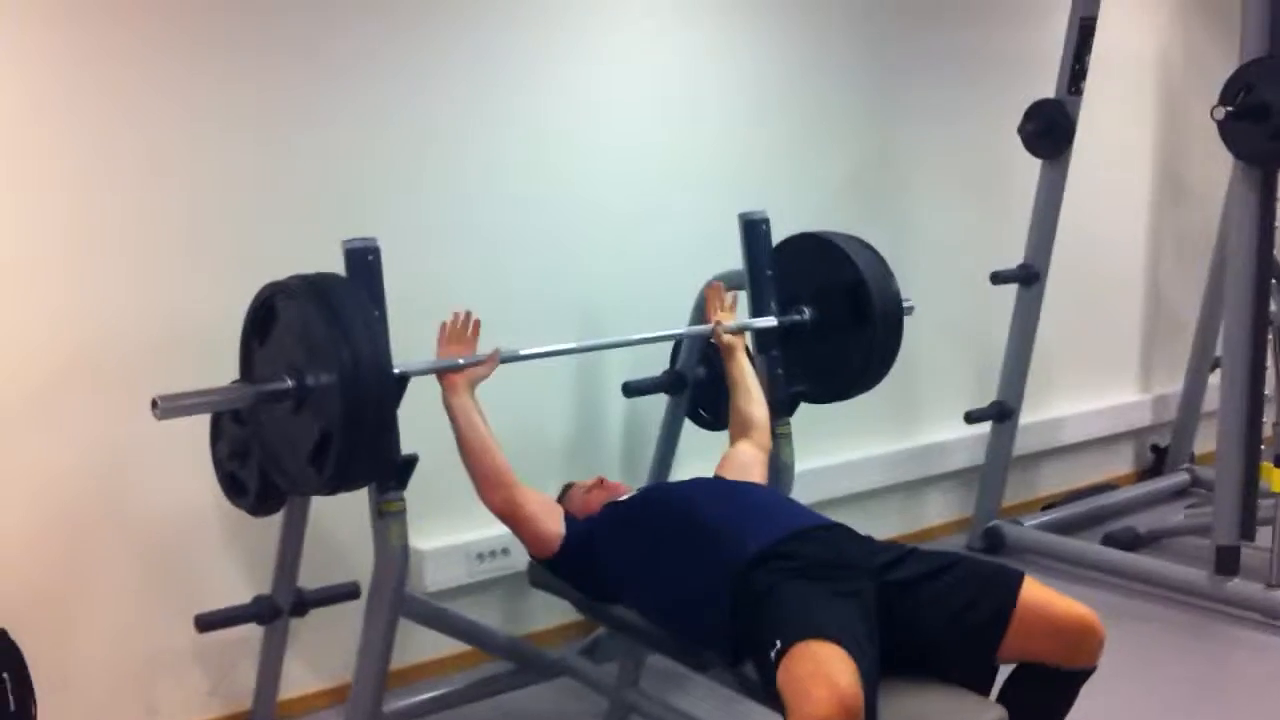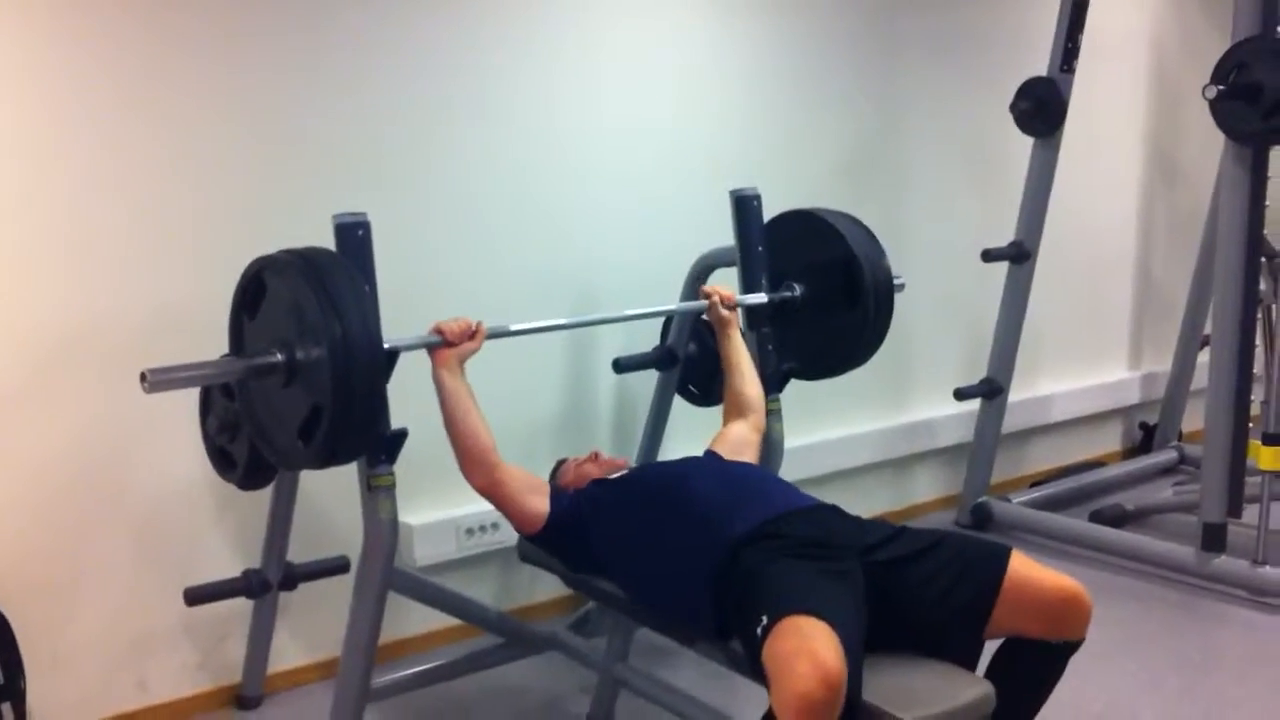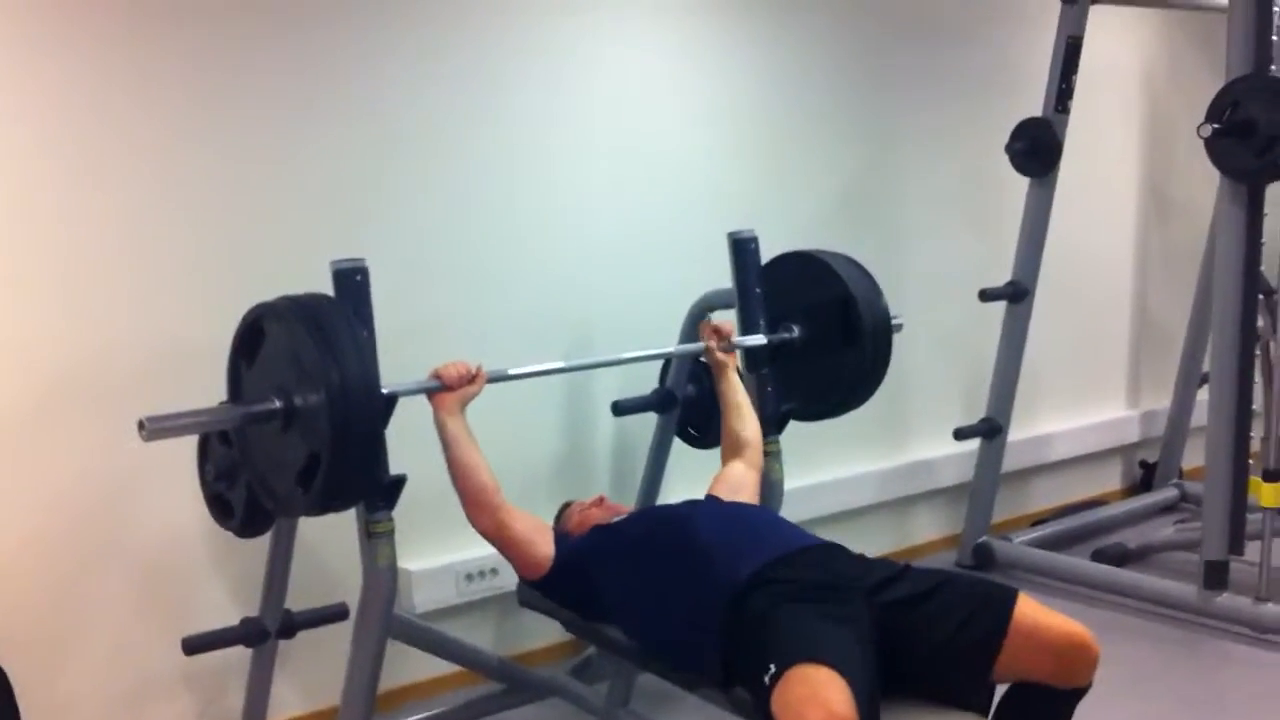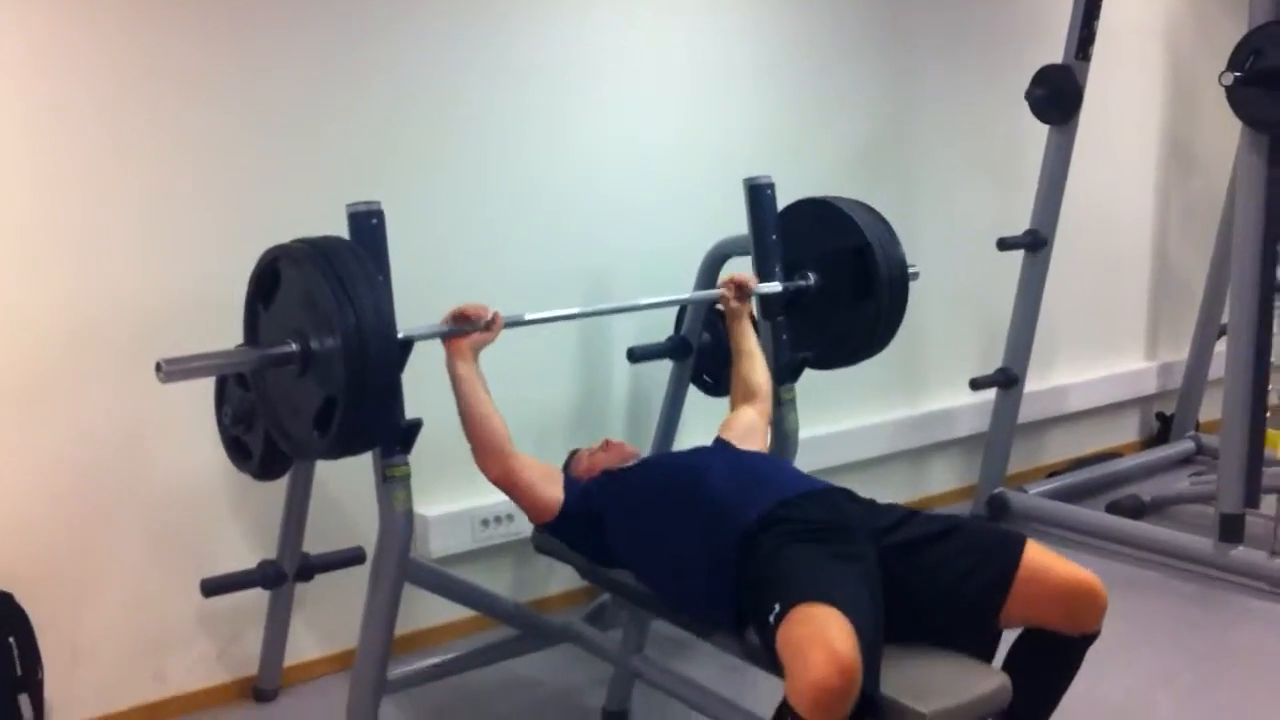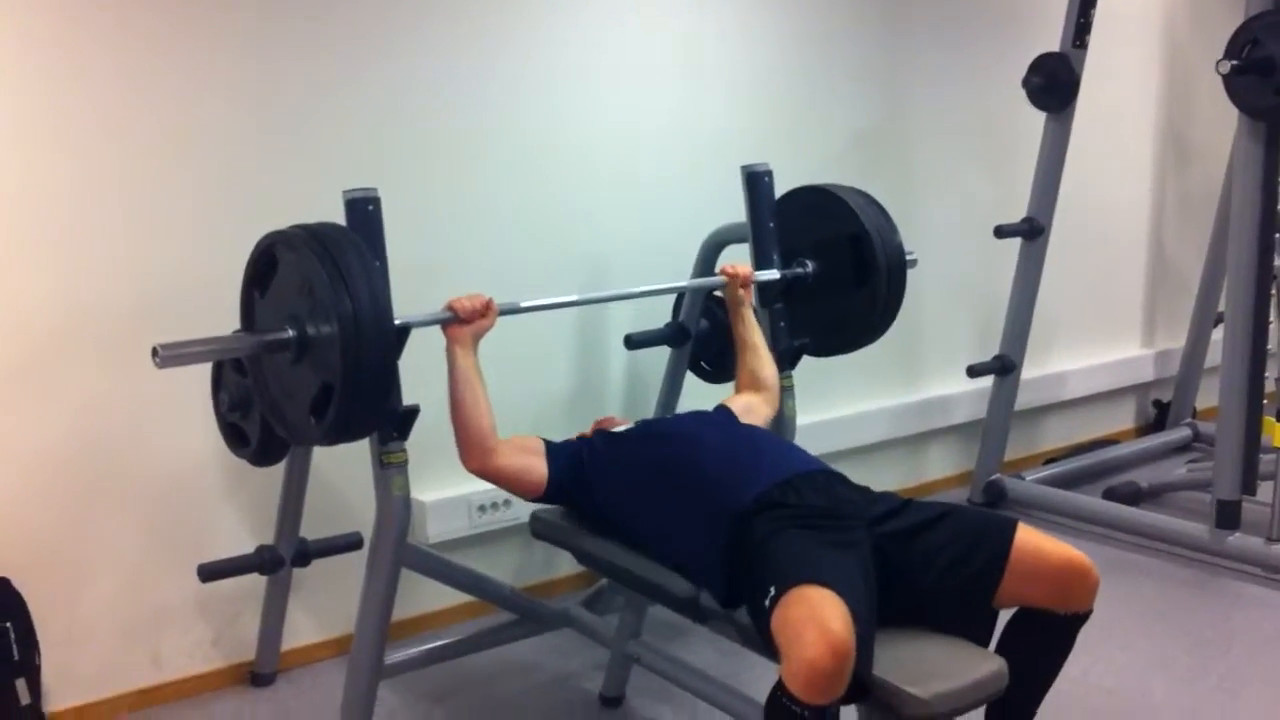
dt=1s
person 1, frame 1
left shoulder: (702, 497)
right shoulder: (594, 543)
left elbow: (753, 440)
right elbow: (504, 496)
left wrist: (732, 351)
right wrist: (457, 392)
left hip: (858, 556)
right hip: (772, 584)
left knee: (1077, 633)
person 1, frame 2
left shoulder: (695, 475)
right shoulder: (579, 515)
left elbow: (748, 419)
right elbow: (488, 474)
left wrist: (727, 329)
right wrist: (448, 366)
left hip: (843, 534)
right hip: (759, 564)
left knee: (1063, 606)
person 1, frame 3
left shoulder: (695, 520)
right shoulder: (584, 563)
left elbow: (745, 455)
right elbow: (493, 517)
left wrist: (724, 369)
right wrist: (449, 412)
left hip: (849, 575)
right hip: (766, 606)
left knee: (1071, 651)
person 1, frame 4
left shoulder: (707, 461)
right shoulder: (593, 504)
left elbow: (754, 406)
right elbow: (502, 465)
left wrist: (738, 319)
right wrist: (463, 358)
left hip: (854, 520)
right hip: (774, 549)
left knee: (1079, 598)
person 1, frame 5
left shoulder: (689, 435)
right shoulder: (584, 465)
left elbow: (761, 394)
right elbow: (484, 454)
left wrist: (740, 306)
right wrist: (463, 345)
left hip: (847, 502)
right hip: (768, 529)
left knee: (1071, 578)
right knee: (823, 655)
